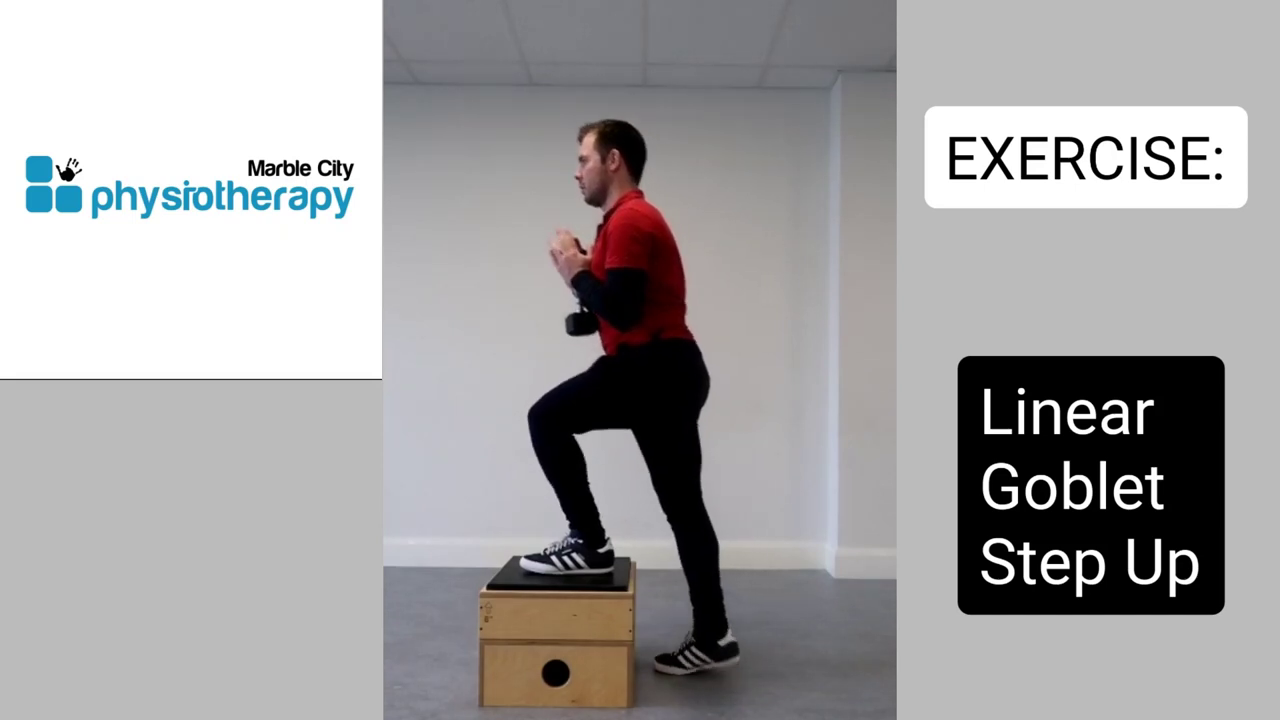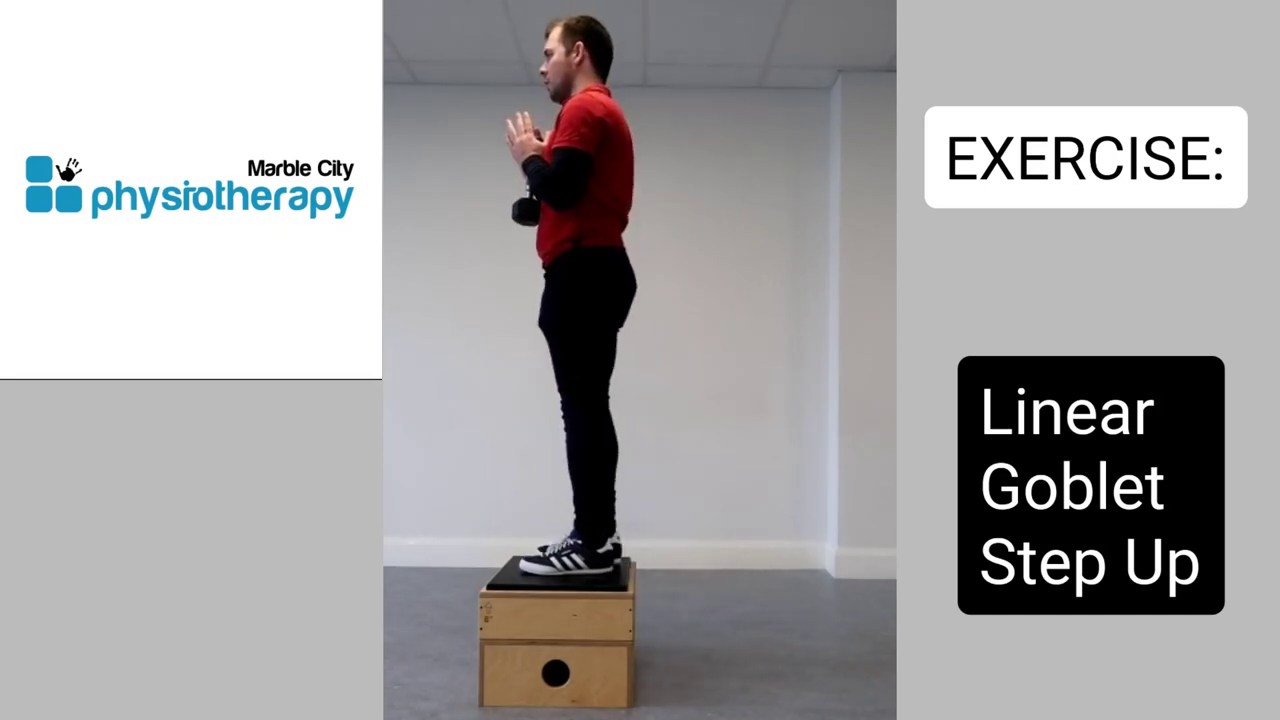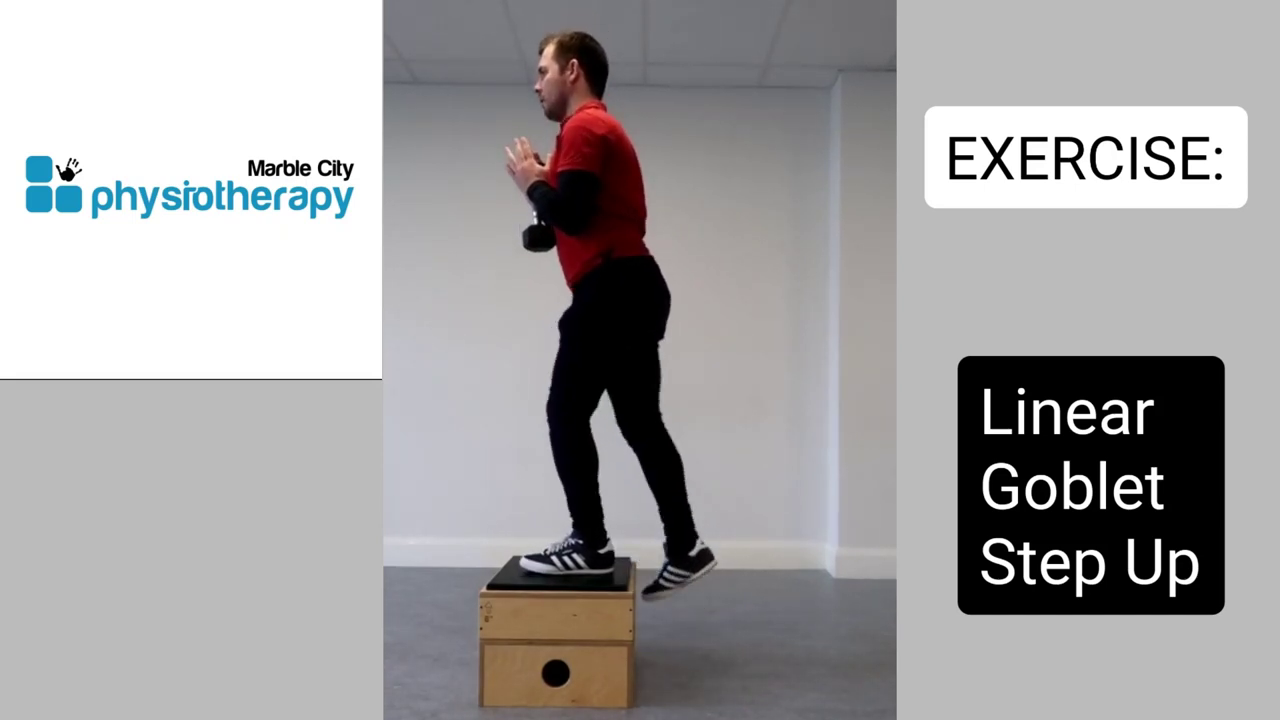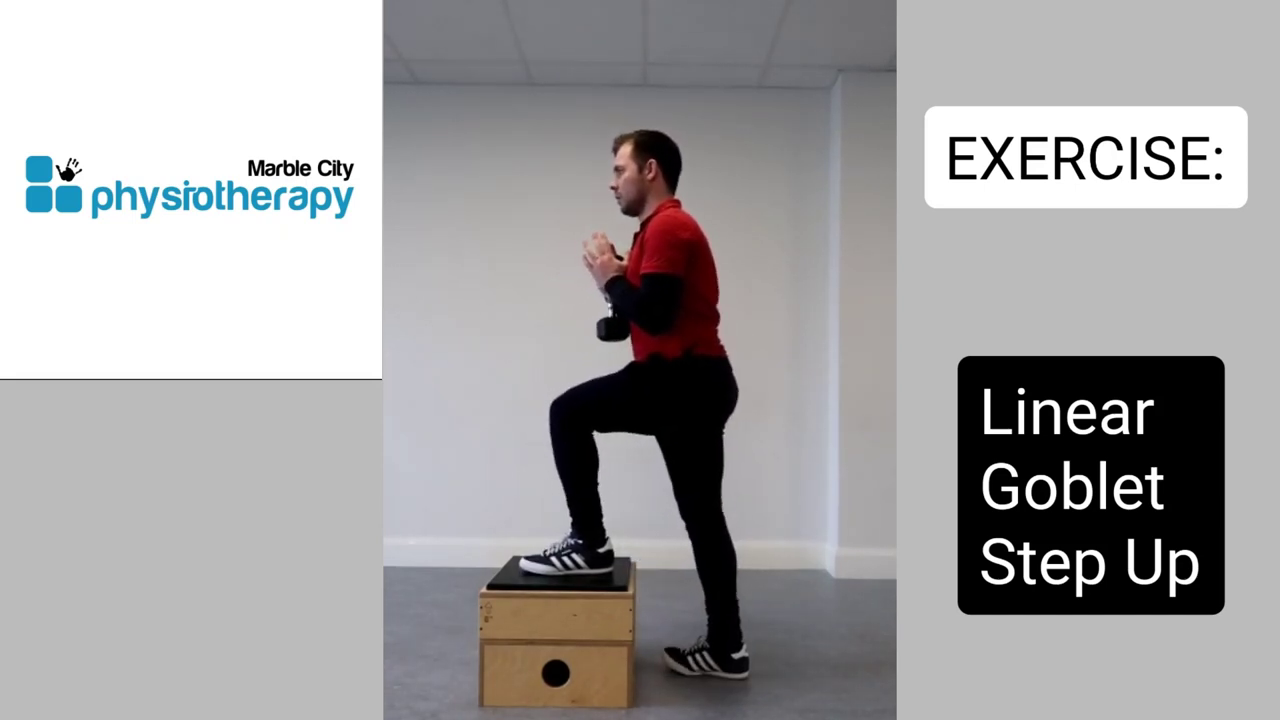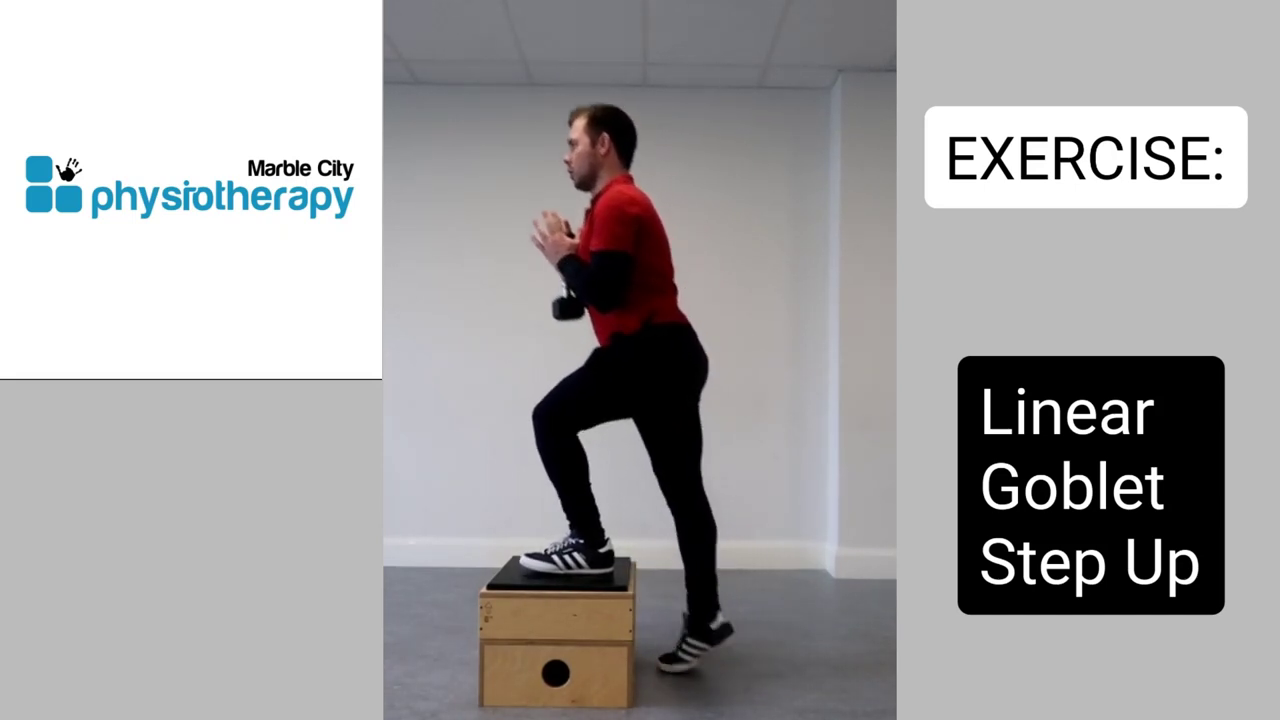
dt=1s
person 1, frame 1
left shoulder: (628, 220)
right shoulder: (630, 219)
left elbow: (622, 310)
left wrist: (576, 274)
right wrist: (586, 271)
left hip: (655, 368)
right hip: (668, 370)
left knee: (548, 418)
right knee: (683, 505)
left ankle: (588, 542)
right ankle: (712, 635)
person 1, frame 2
left shoulder: (585, 109)
right shoulder: (601, 112)
left elbow: (560, 190)
left wrist: (529, 157)
right wrist: (543, 162)
left hip: (583, 275)
right hip: (597, 274)
left knee: (582, 408)
right knee: (588, 407)
left ankle: (592, 542)
right ankle: (598, 534)
person 1, frame 3
left shoulder: (584, 128)
right shoulder: (596, 129)
left elbow: (572, 214)
left wrist: (531, 183)
right wrist: (545, 184)
left hip: (614, 290)
right hip: (629, 289)
left knee: (567, 413)
right knee: (641, 424)
left ankle: (590, 546)
right ankle: (685, 548)
person 1, frame 4
left shoulder: (668, 227)
right shoulder: (661, 229)
left elbow: (654, 315)
left wrist: (609, 278)
right wrist: (620, 279)
left hip: (685, 381)
right hip: (696, 383)
left knee: (570, 413)
right knee: (702, 516)
left ankle: (589, 543)
right ankle: (726, 646)
person 1, frame 5
left shoulder: (616, 204)
right shoulder: (617, 204)
left elbow: (605, 292)
left wrist: (562, 255)
right wrist: (573, 256)
left hip: (652, 354)
right hip: (667, 356)
left knee: (553, 417)
right knee: (684, 491)
left ankle: (589, 543)
right ankle: (705, 619)
